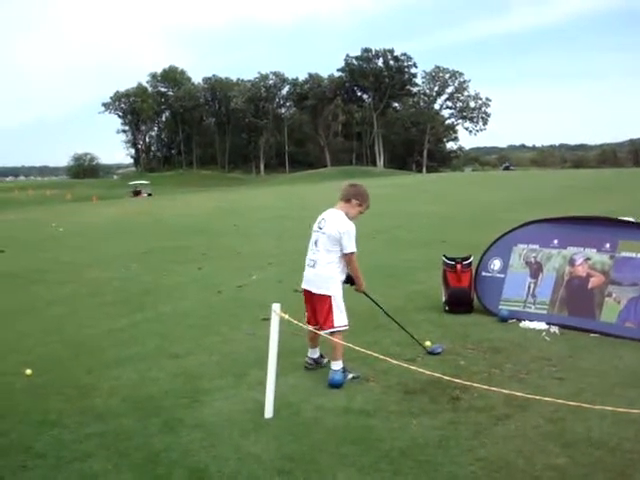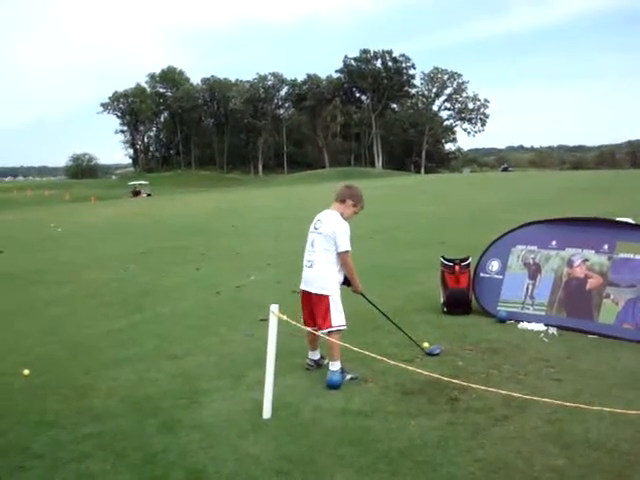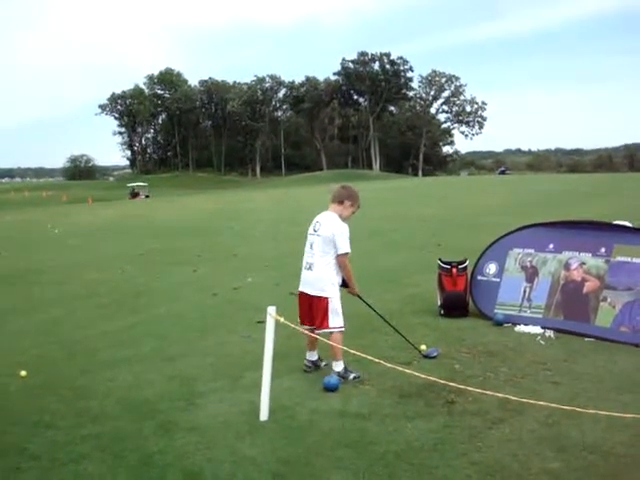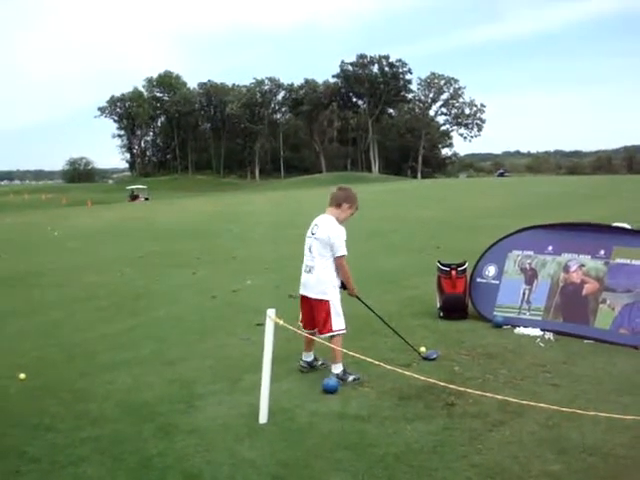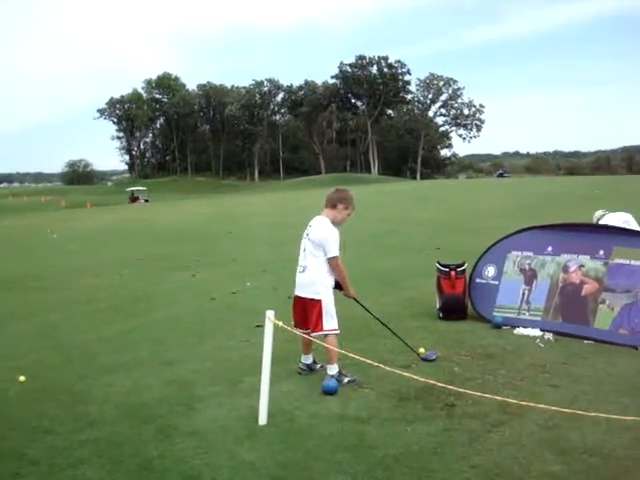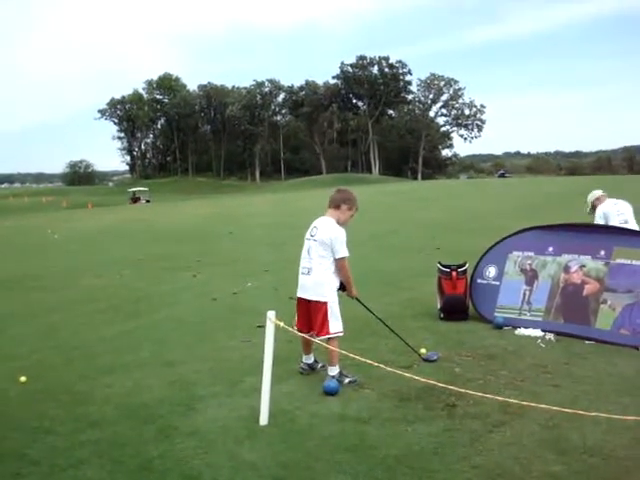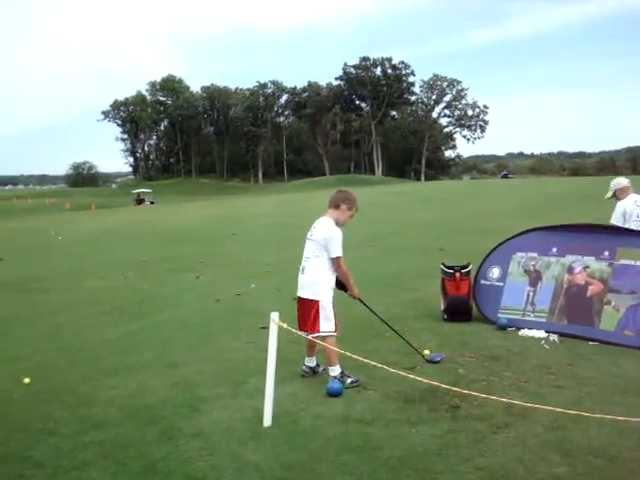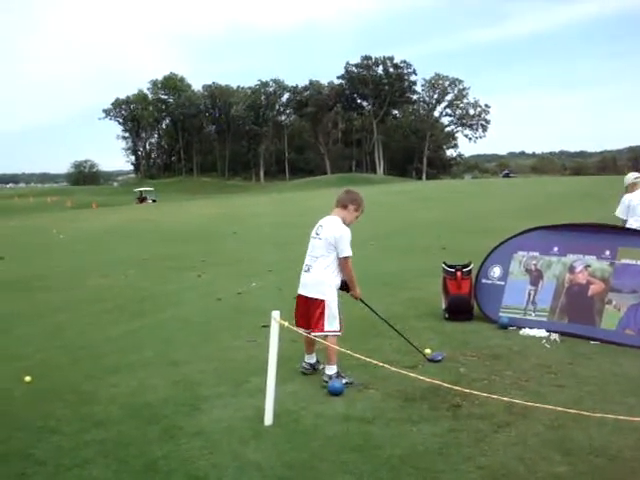
dt=0.3s
person 1, frame 1
left shoulder: (324, 216)
right shoulder: (346, 225)
right elbow: (350, 259)
left wrist: (345, 273)
right wrist: (359, 282)
left hip: (310, 279)
right hip: (328, 283)
left knee: (314, 322)
right knee: (336, 327)
left ankle: (313, 357)
right ankle: (337, 370)
person 1, frame 2
left shoulder: (319, 218)
right shoulder: (340, 224)
right elbow: (345, 259)
left wrist: (346, 278)
right wrist: (355, 283)
left hip: (309, 280)
right hip: (325, 284)
left knee: (314, 324)
right knee: (335, 327)
left ankle: (314, 358)
right ankle: (335, 370)
person 1, frame 3
left shoulder: (317, 220)
right shoulder: (339, 226)
right elbow: (343, 261)
left wrist: (345, 281)
right wrist: (352, 285)
left hip: (307, 282)
right hip: (325, 286)
left knee: (312, 324)
right knee: (335, 327)
left ankle: (311, 359)
right ankle: (338, 369)
person 1, frame 4
left shoulder: (316, 222)
right shoulder: (336, 229)
right elbow: (340, 264)
left wrist: (345, 284)
right wrist: (351, 287)
left hip: (309, 284)
right hip: (324, 288)
left knee: (311, 326)
right knee: (335, 330)
left ankle: (307, 359)
right ankle: (338, 371)
person 1, frame 5
left shoulder: (313, 223)
right shoulder: (329, 230)
right elbow: (335, 265)
left wrist: (339, 283)
right wrist: (347, 288)
left hip: (303, 285)
right hip: (318, 288)
left knee: (307, 327)
right knee: (329, 330)
left ankle: (306, 362)
right ankle: (333, 372)
person 1, frame 6
left shoulder: (315, 225)
right shoulder: (336, 231)
right elbow: (341, 266)
left wrist: (343, 285)
right wrist: (351, 288)
left hip: (305, 287)
right hip: (323, 290)
left knee: (307, 330)
right knee: (332, 333)
left ankle: (307, 362)
right ankle: (334, 373)
person 1, frame 7
left shoulder: (317, 225)
right shoulder: (333, 230)
right elbow: (338, 265)
left wrist: (343, 282)
right wrist: (351, 287)
left hip: (306, 285)
right hip: (318, 289)
left knee: (311, 329)
right knee: (327, 331)
left ankle: (310, 365)
right ankle: (335, 373)
person 1, frame 8
left shoulder: (321, 224)
right shoulder: (342, 230)
right elbow: (345, 265)
left wrist: (344, 282)
right wrist: (354, 288)
left hip: (307, 284)
right hip: (323, 288)
left knee: (309, 327)
right knee: (330, 330)
left ankle: (309, 362)
right ankle: (331, 372)
